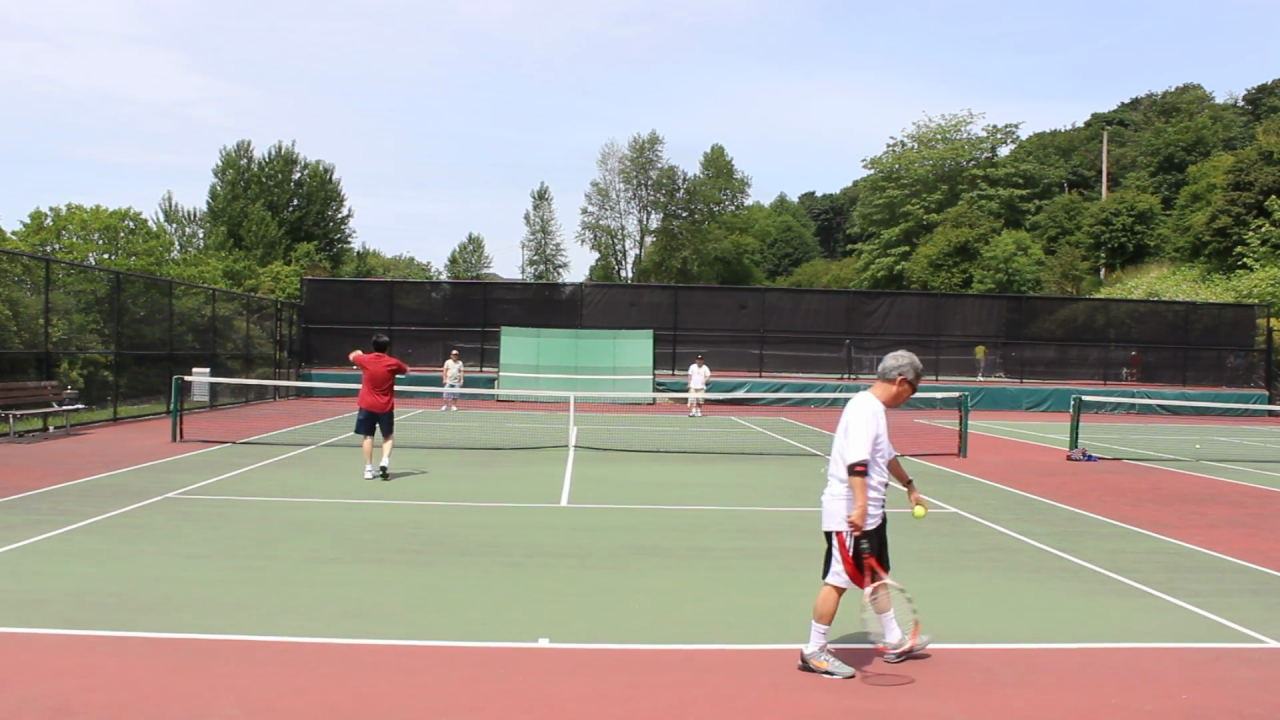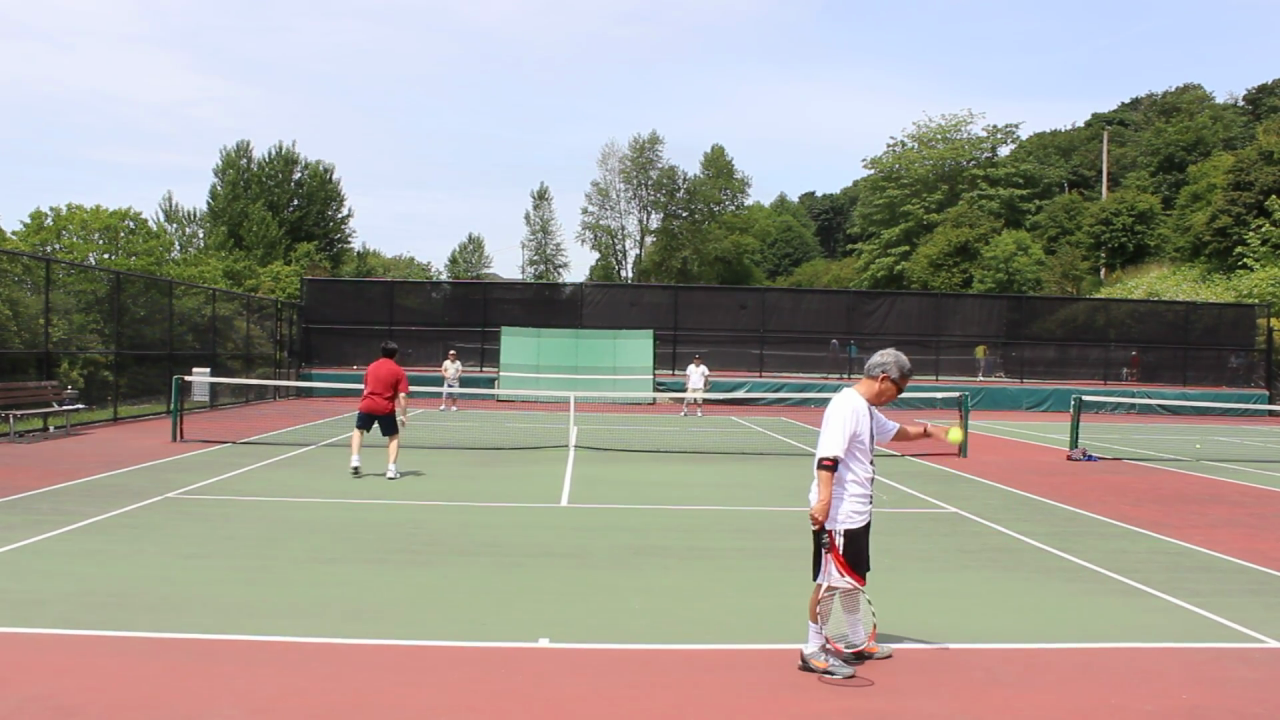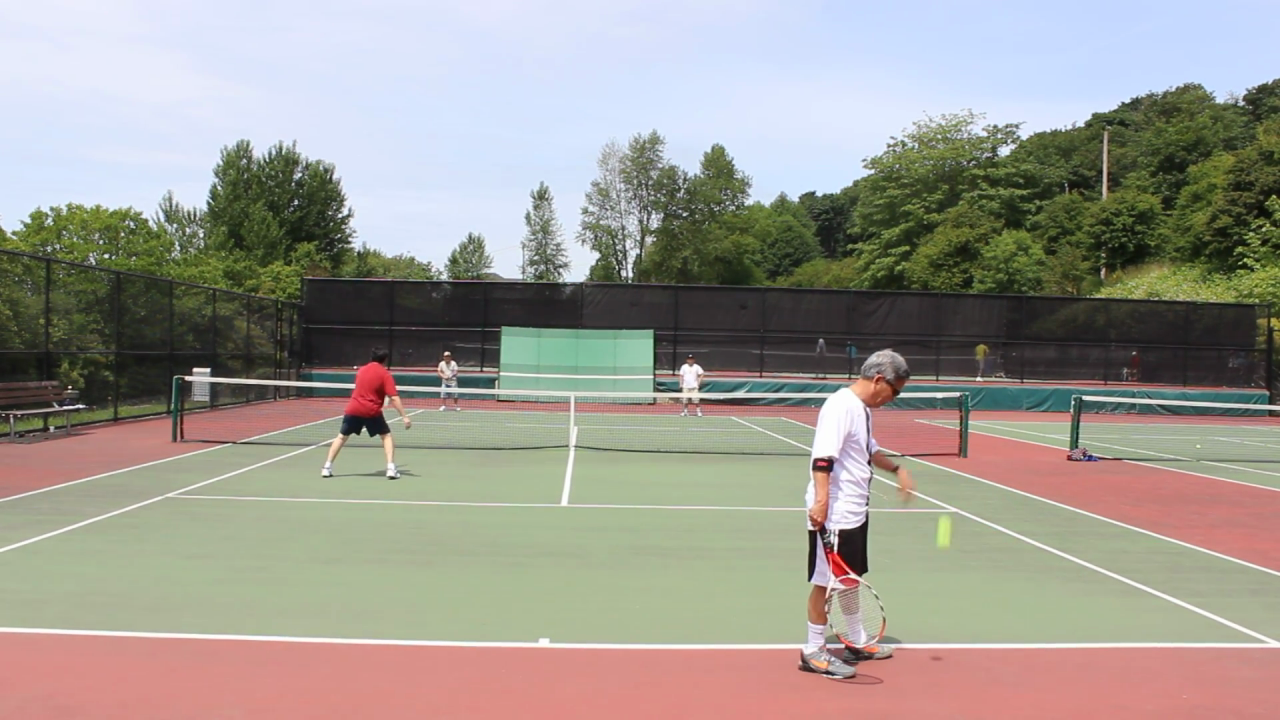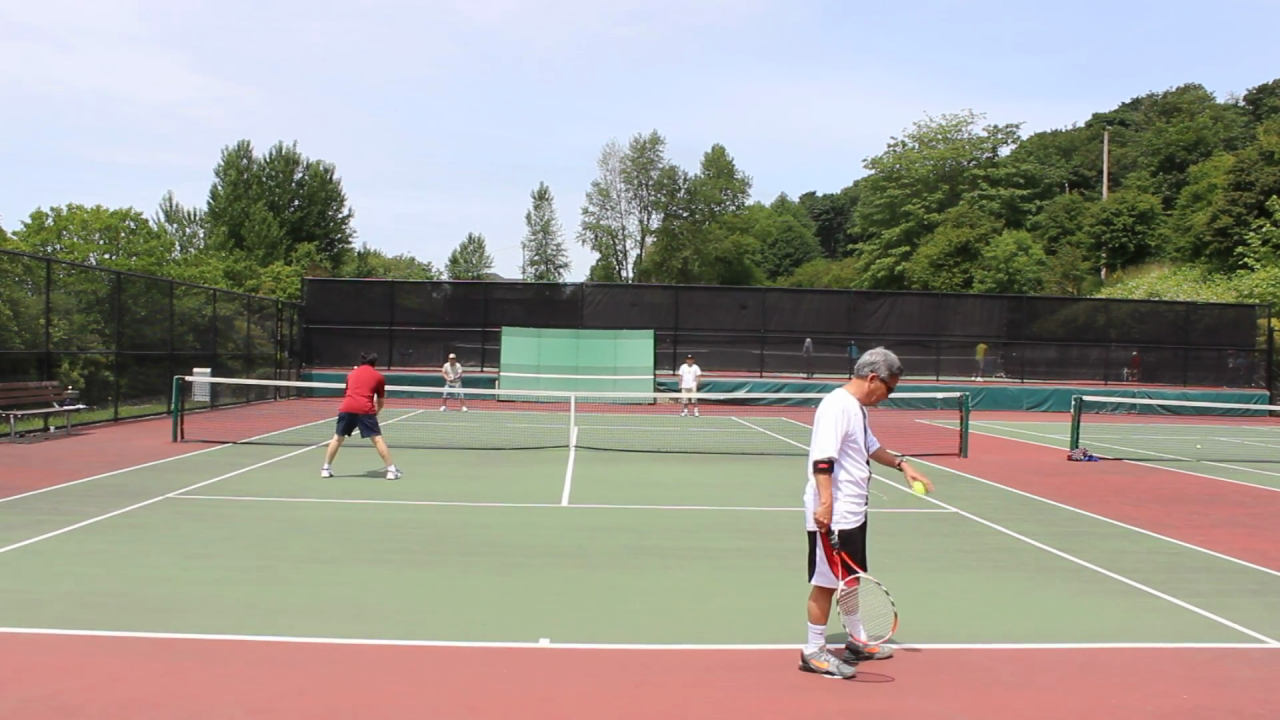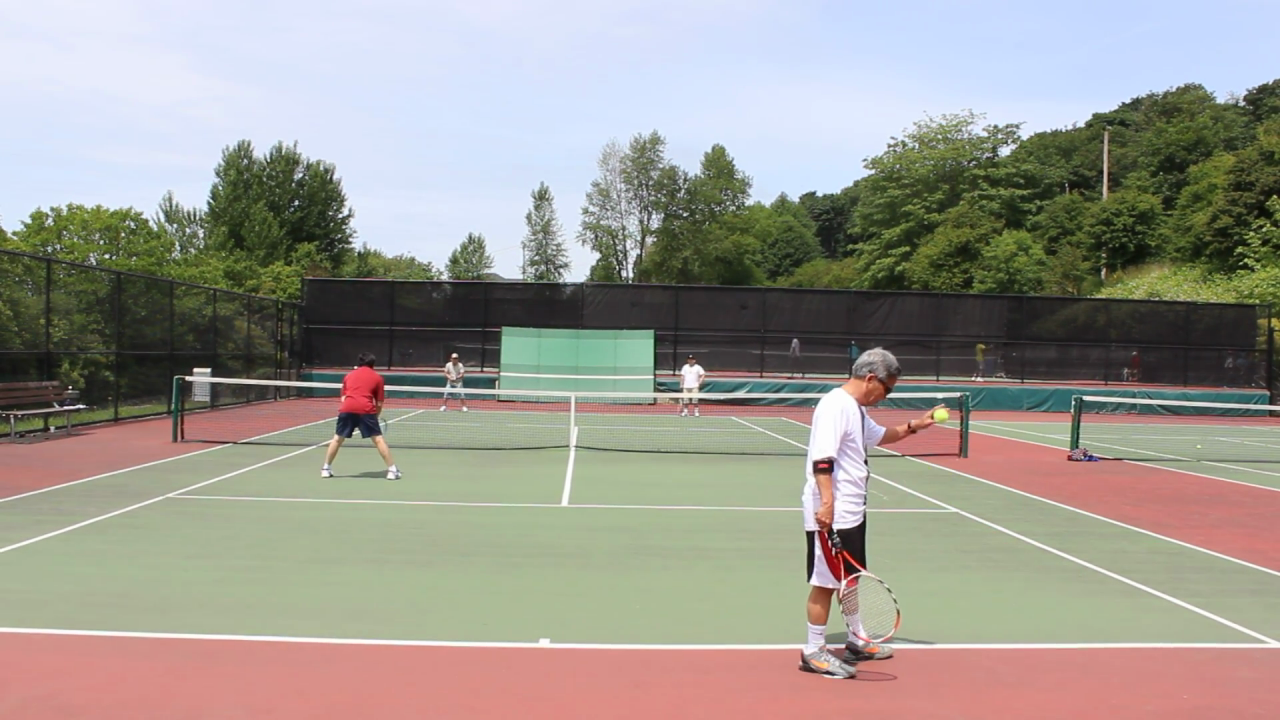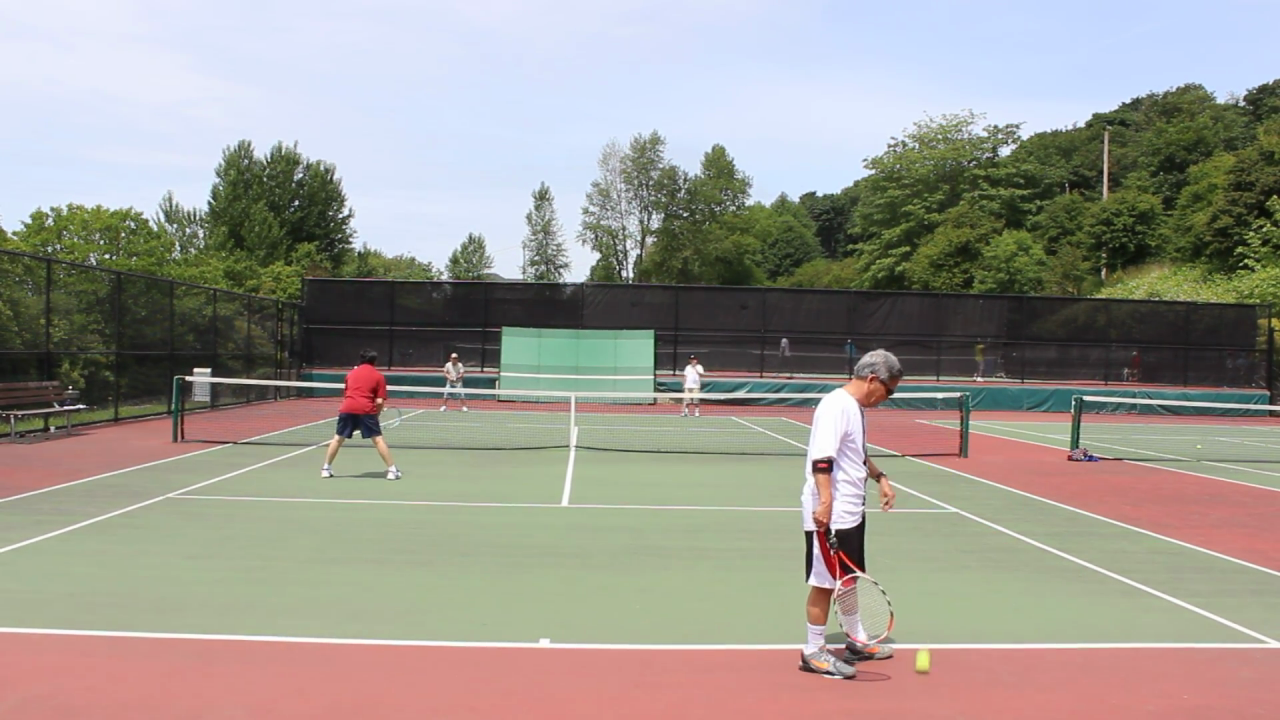
dt=0.4s
person 1, frame 1
left shoulder: (873, 407)
right shoulder: (865, 408)
left elbow: (886, 456)
right elbow: (856, 462)
left wrist: (909, 486)
right wrist: (858, 506)
left hip: (869, 510)
right hip: (851, 513)
right knee: (838, 581)
left ankle: (895, 642)
right ankle: (813, 652)
person 1, frame 2
left shoulder: (866, 408)
right shoulder: (847, 405)
left elbow: (892, 431)
right elbow: (827, 457)
left wrist: (928, 431)
right wrist: (823, 500)
left hip: (857, 511)
right hip: (838, 513)
left knee: (855, 578)
right knee: (829, 581)
right ankle: (813, 651)
person 1, frame 3
left shoulder: (862, 409)
right shoulder: (841, 406)
right elbow: (823, 457)
left wrist: (897, 469)
right wrist: (821, 501)
left hip: (855, 512)
right hip: (834, 513)
right knee: (826, 581)
right ankle: (813, 652)
person 1, frame 4
left shoulder: (857, 407)
right shoulder: (837, 406)
left elbow: (870, 447)
right elbow: (822, 459)
left wrist: (902, 464)
right wrist: (825, 503)
left hip: (854, 512)
right hip: (833, 514)
left knee: (852, 578)
right knee: (826, 582)
left ankle: (857, 642)
right ankle: (814, 652)
person 1, frame 5
left shoulder: (857, 408)
right shoulder: (835, 405)
left elbow: (877, 436)
right elbow: (821, 459)
left wrist: (914, 426)
right wrist: (826, 502)
left hip: (852, 512)
right hip: (832, 514)
right knee: (825, 582)
left ankle: (856, 642)
right ankle: (814, 652)
person 1, frame 6
left shoulder: (855, 407)
right shoulder: (836, 406)
right elbow: (822, 459)
left wrist: (880, 477)
right wrist: (824, 502)
left hip: (851, 512)
right hip: (830, 514)
right knee: (824, 582)
left ankle: (856, 642)
right ankle: (813, 652)
